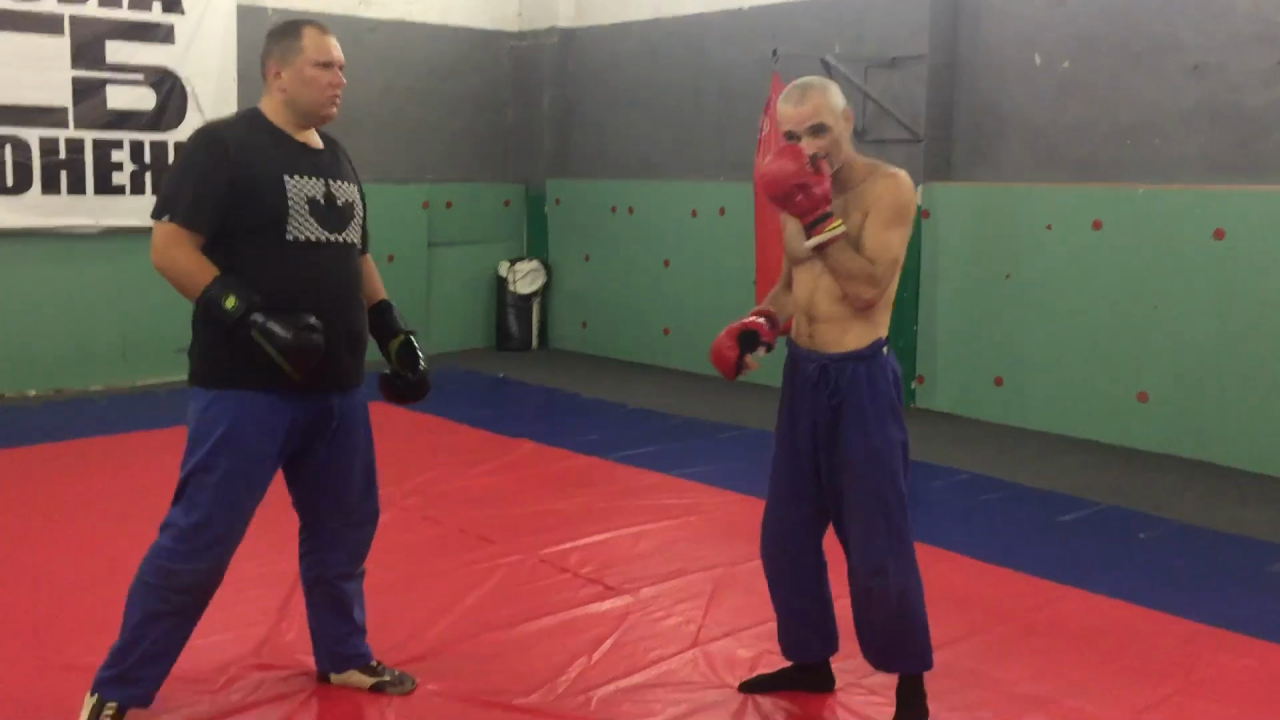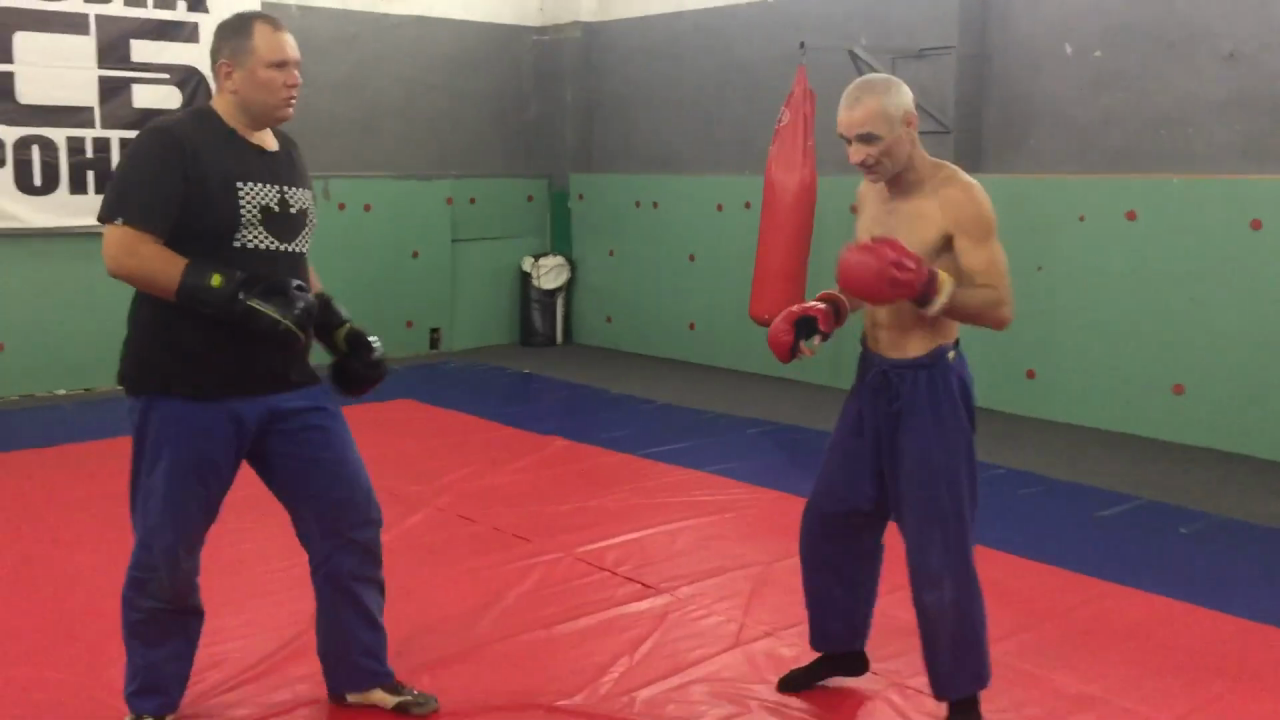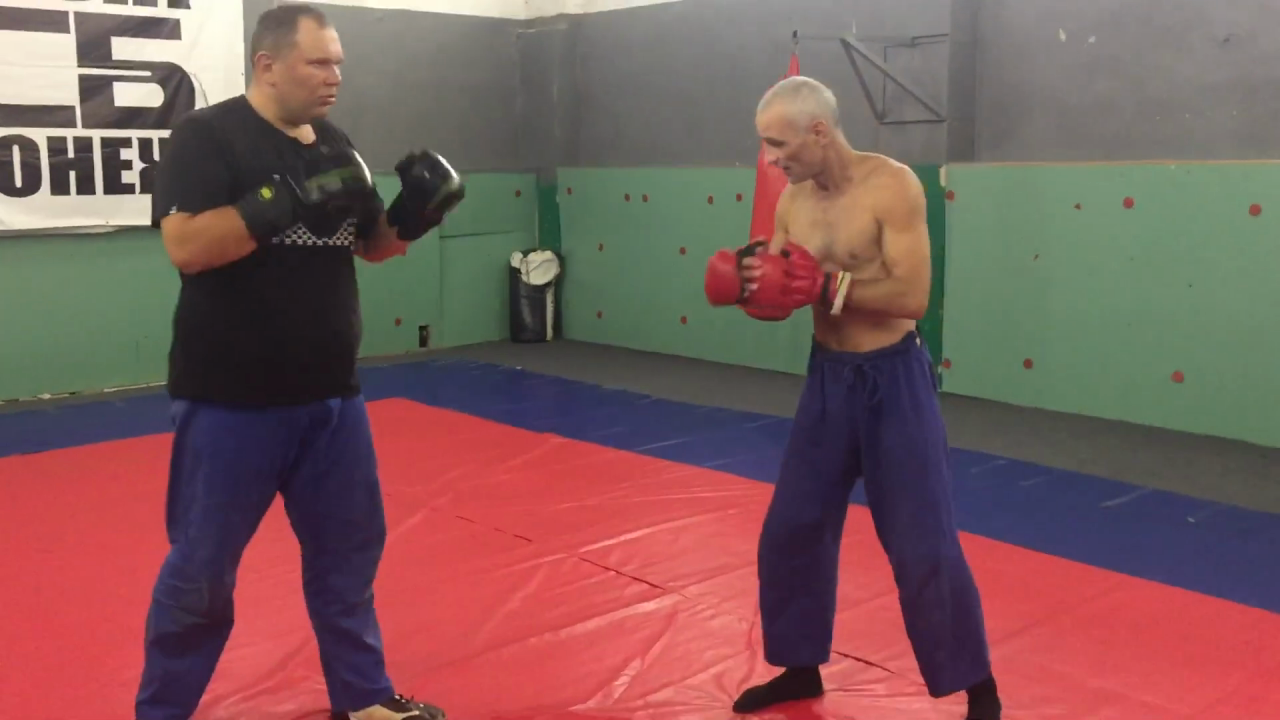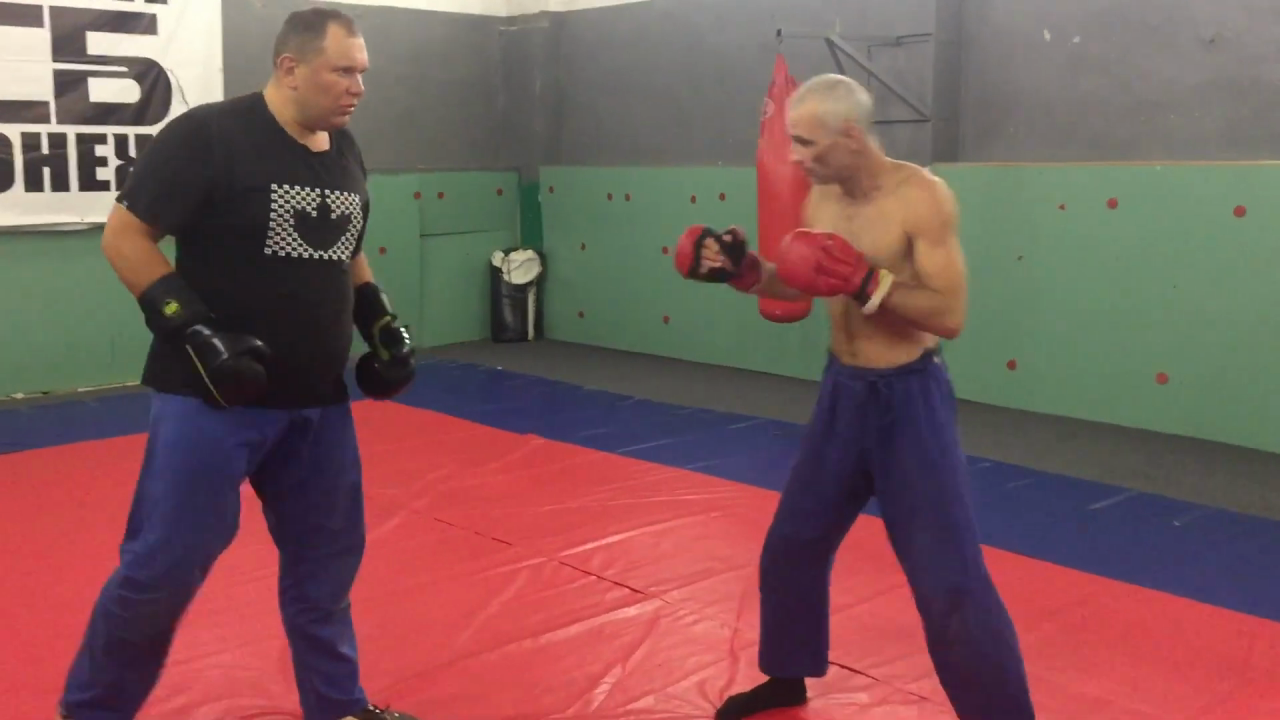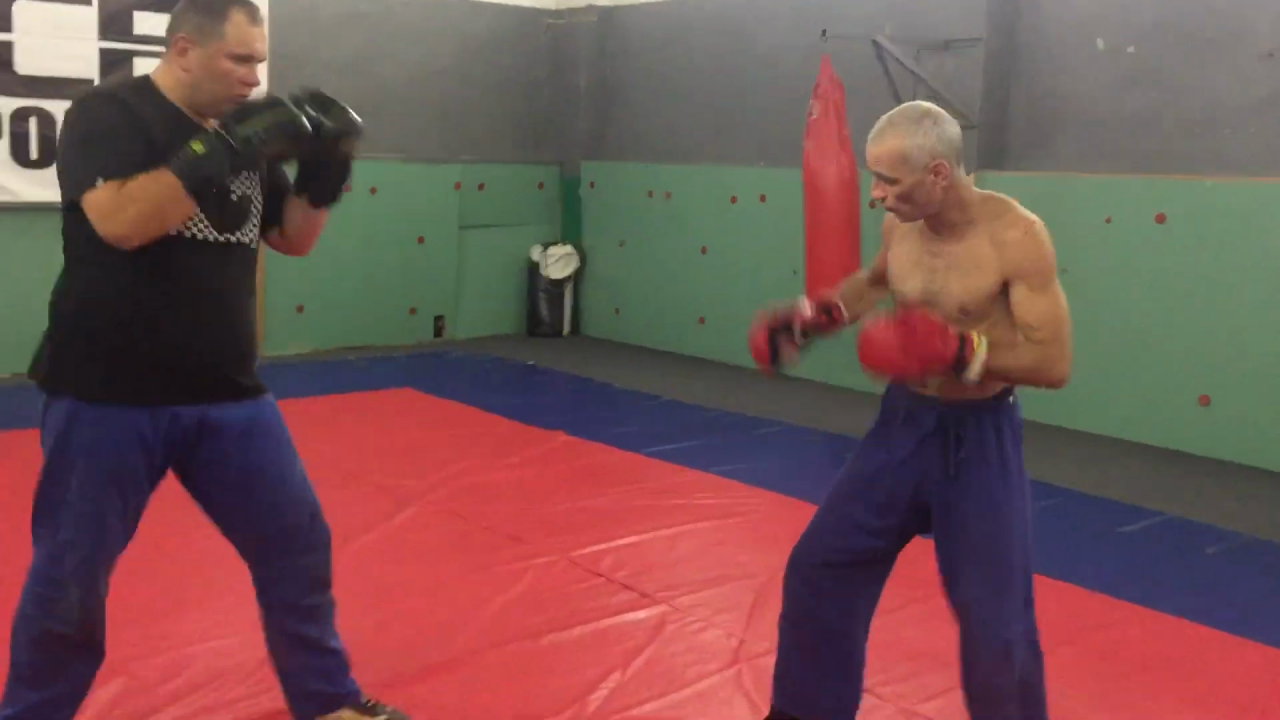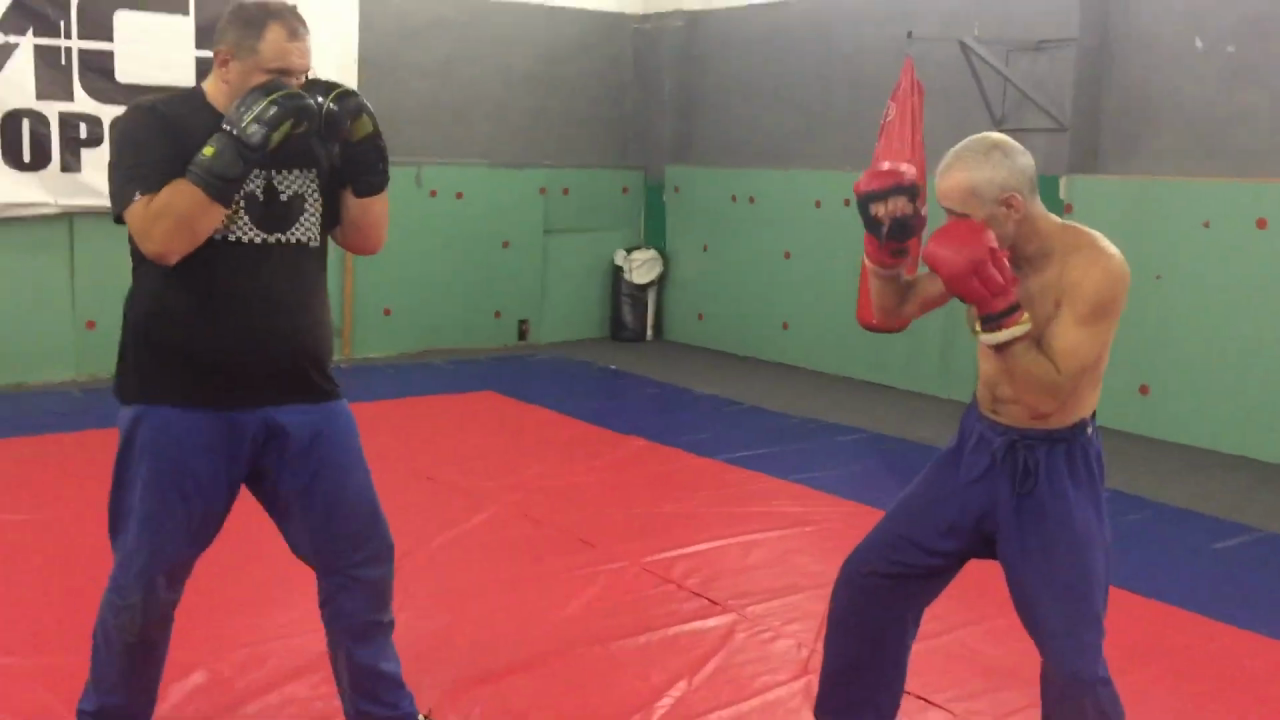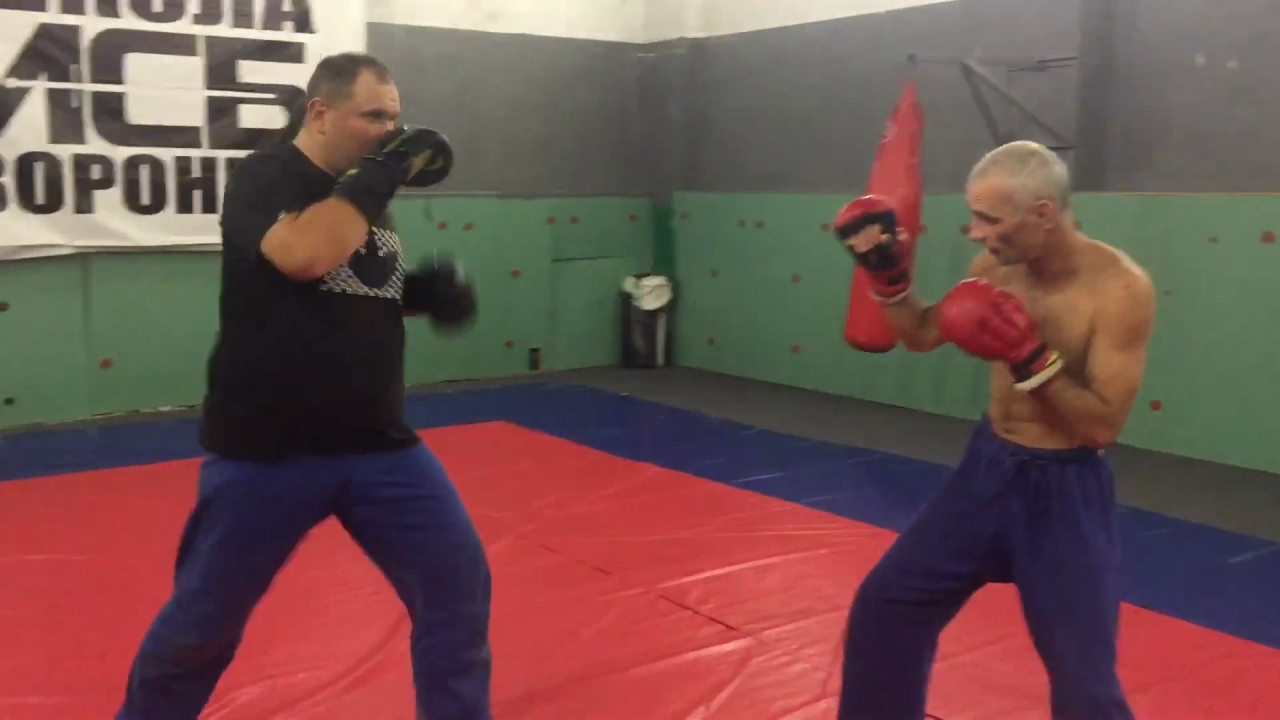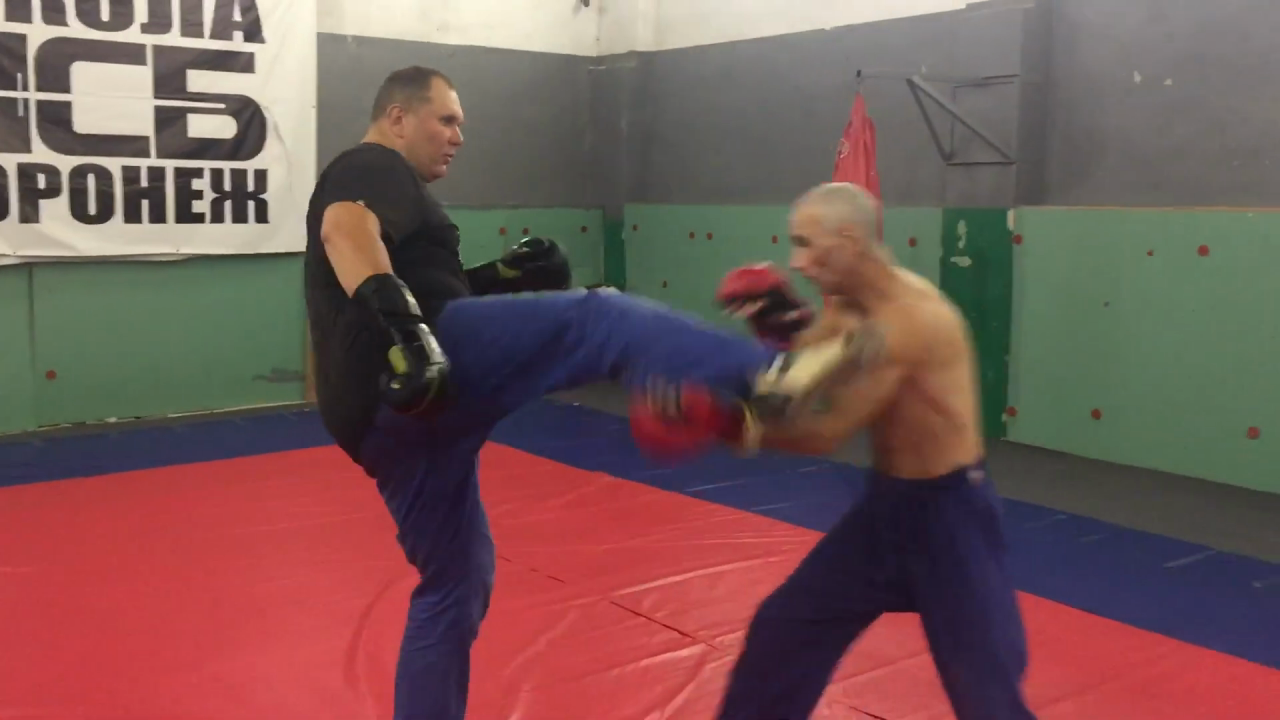
dt=0.5s
person 1, frame 1
left shoulder: (337, 157)
right shoulder: (223, 145)
right elbow: (170, 248)
left wrist: (392, 332)
right wrist: (248, 318)
left hip: (334, 382)
right hip: (245, 385)
left knee: (345, 523)
right knee: (202, 537)
left ankle: (343, 656)
person 1, frame 2
left shoulder: (287, 154)
right shoulder: (171, 143)
right elbow: (123, 253)
left wrist: (335, 325)
right wrist: (236, 297)
left hip: (288, 385)
right hip: (187, 391)
left knee: (350, 521)
right knee: (165, 553)
person 1, frame 3
left shoulder: (332, 144)
right shoulder: (208, 135)
left elbow: (370, 238)
right elbow: (185, 244)
left wrist: (417, 207)
right wrist: (287, 201)
left hip: (330, 394)
right hip: (231, 397)
left knee: (349, 545)
right knee: (204, 561)
person 1, frame 4
left shoulder: (345, 153)
right shoulder: (208, 136)
right elbow: (124, 237)
left wrist: (380, 321)
right wrist: (194, 330)
left hip: (318, 400)
right hip: (212, 395)
left knee: (326, 555)
right knee: (167, 562)
person 1, frame 5
left shoulder: (244, 127)
right shoulder: (107, 113)
left elbow: (294, 238)
right elbow: (121, 223)
left wrist: (325, 164)
right wrist: (216, 150)
left hip: (226, 392)
right hip: (109, 392)
left knee: (295, 541)
right knee: (71, 572)
person 1, frame 6
left shoulder: (305, 132)
right shoulder: (152, 126)
left elbow: (367, 238)
right elbow: (160, 238)
left wrist: (363, 149)
right wrist: (237, 145)
left hip: (303, 396)
right hip: (183, 401)
left knee: (358, 556)
right knee: (147, 577)
person 1, frame 7
left shoulder: (369, 192)
right shoulder: (264, 180)
right elbow: (303, 253)
left wrist: (432, 291)
right wrist: (385, 176)
left hip: (377, 444)
right hip: (268, 447)
left knee: (458, 584)
right knee: (209, 607)
person 1, frame 8
left shoulder: (379, 180)
right shoulder: (367, 168)
right elbow: (347, 229)
left wrist: (506, 276)
right wrist: (404, 329)
left hip: (378, 415)
right hip: (414, 383)
left knee: (452, 583)
right knee: (603, 322)
right ankle: (765, 377)
person 2, frame 1
left shoulder: (889, 187)
right shoulder: (795, 194)
left elbow: (866, 290)
left wrist: (820, 219)
right wrist: (761, 324)
left hip: (861, 381)
right hip: (801, 376)
left knee: (877, 543)
right knee: (786, 531)
right ankle: (811, 660)
person 2, frame 2
left shoulder: (960, 197)
right shoulder: (869, 194)
left elbow: (998, 309)
left wrist: (926, 286)
right wrist: (825, 309)
left hip: (930, 387)
right hip: (872, 379)
left knee: (938, 554)
right knee: (832, 517)
right ankle: (842, 648)
person 2, frame 3
left shoulder: (892, 184)
right shoulder: (793, 200)
left elbow: (912, 297)
right elbow: (774, 288)
left wrist: (825, 286)
right wrist: (746, 279)
left hip: (895, 379)
right hip: (828, 378)
left knee: (925, 547)
right knee: (791, 529)
right ankle: (801, 668)
person 2, frame 4
left shoulder: (922, 197)
right shoulder: (821, 199)
left elbow: (949, 316)
right elbow: (798, 283)
left wrist: (863, 282)
right wrist: (743, 268)
left hip: (910, 400)
right hip: (842, 393)
left knee: (948, 575)
right knee: (792, 544)
person 2, frame 5
left shoulder: (1017, 236)
right shoulder: (901, 222)
left elbow: (1053, 365)
right elbow: (871, 282)
left wrist: (955, 349)
right wrist: (816, 313)
left hip: (977, 438)
right hip: (901, 424)
left knee: (995, 623)
right knee: (819, 567)
person 2, frame 6
left shoulder: (1095, 266)
right shoulder: (982, 250)
left elbow: (1046, 399)
right elbow: (893, 306)
left wrist: (998, 308)
right wrist: (885, 241)
left hip: (1054, 469)
right hip: (977, 446)
left knee: (1072, 658)
right knee: (868, 579)
person 2, frame 7
left shoulder: (1119, 288)
right shoulder: (996, 265)
left elbow: (1104, 424)
right elbow: (922, 335)
left wrist: (1026, 357)
right wrist: (888, 275)
left hip: (1065, 489)
right hip: (988, 468)
right knee: (885, 603)
person 2, frame 8
left shoulder: (914, 319)
right shoulder: (845, 306)
left elbow: (829, 431)
right wrist: (777, 328)
left hip: (950, 514)
right hip: (887, 504)
right knee: (783, 628)
